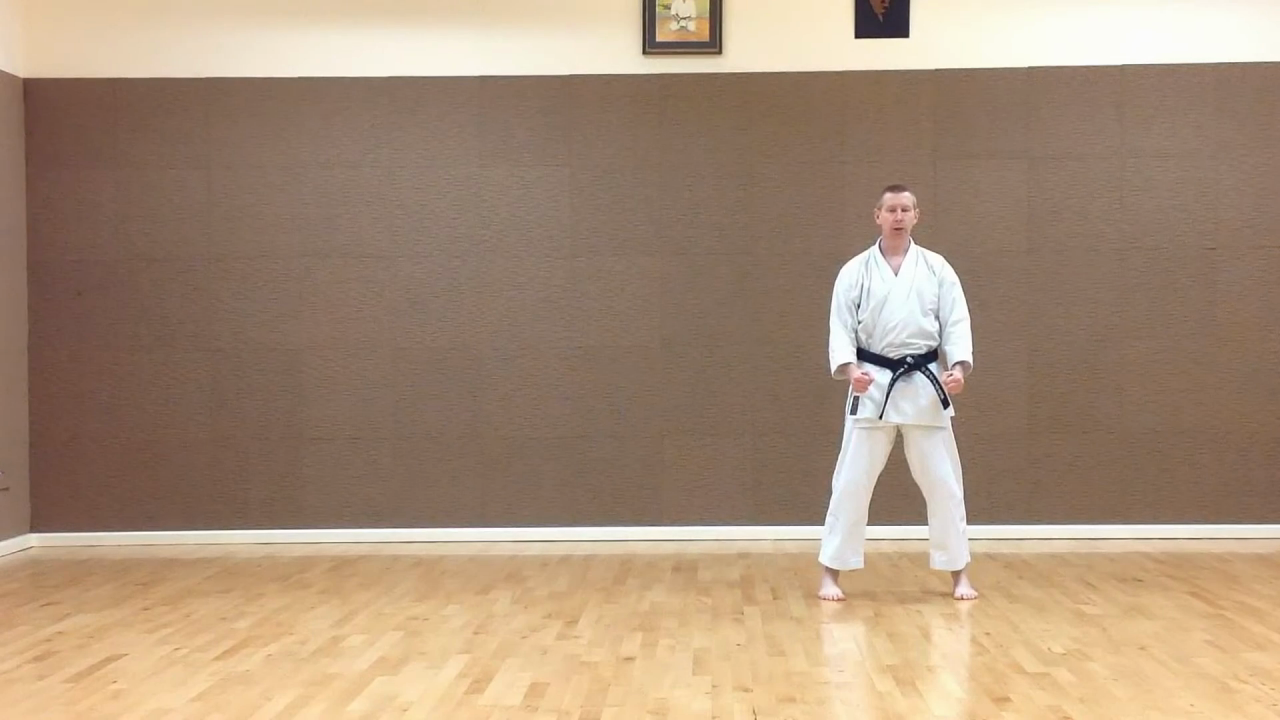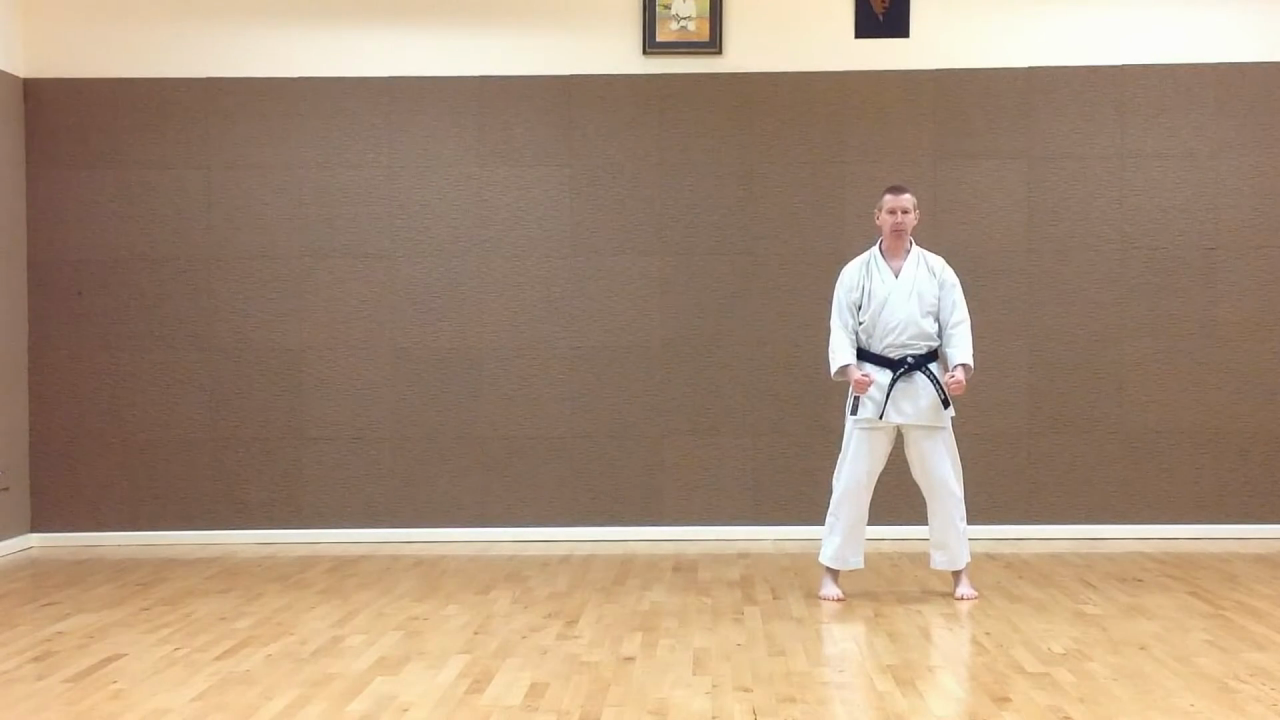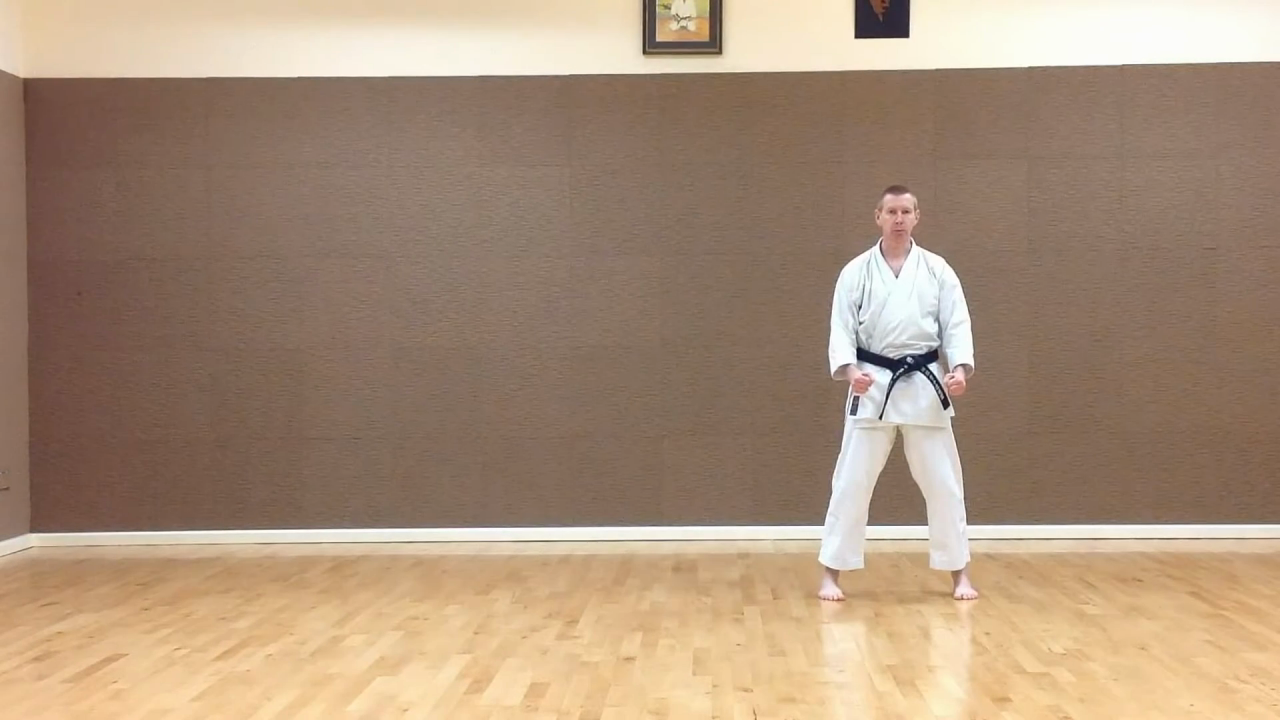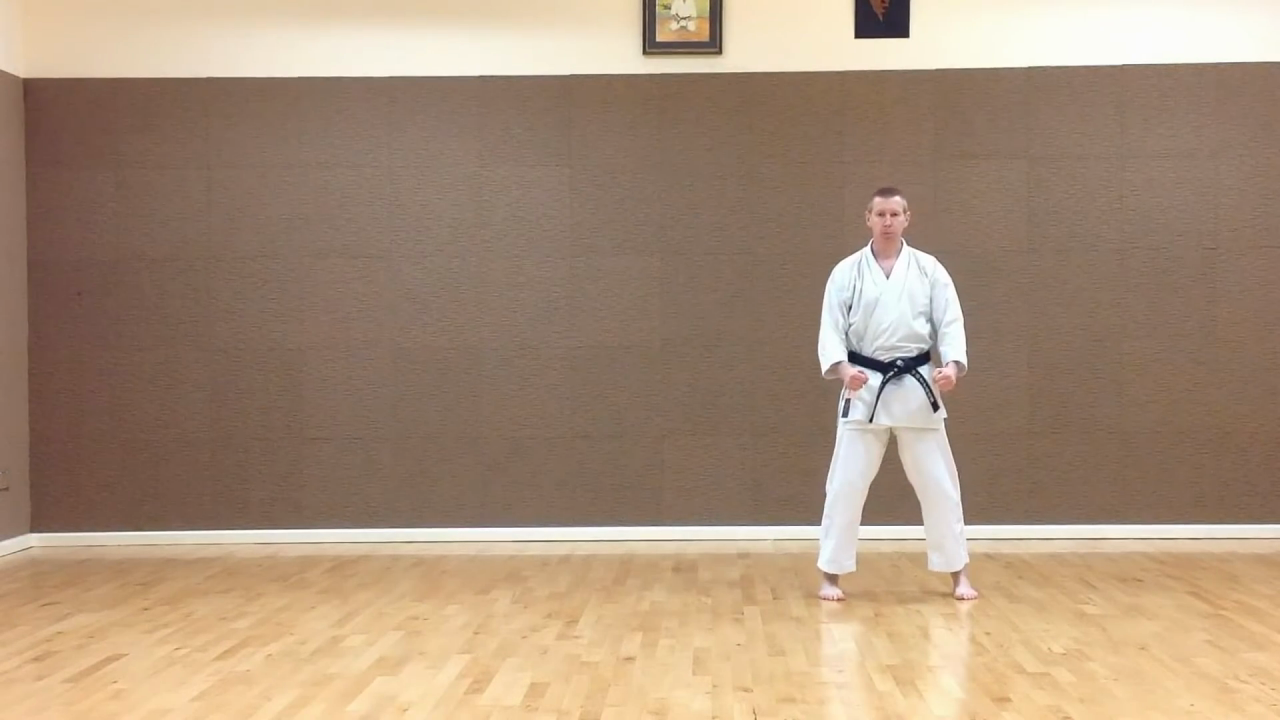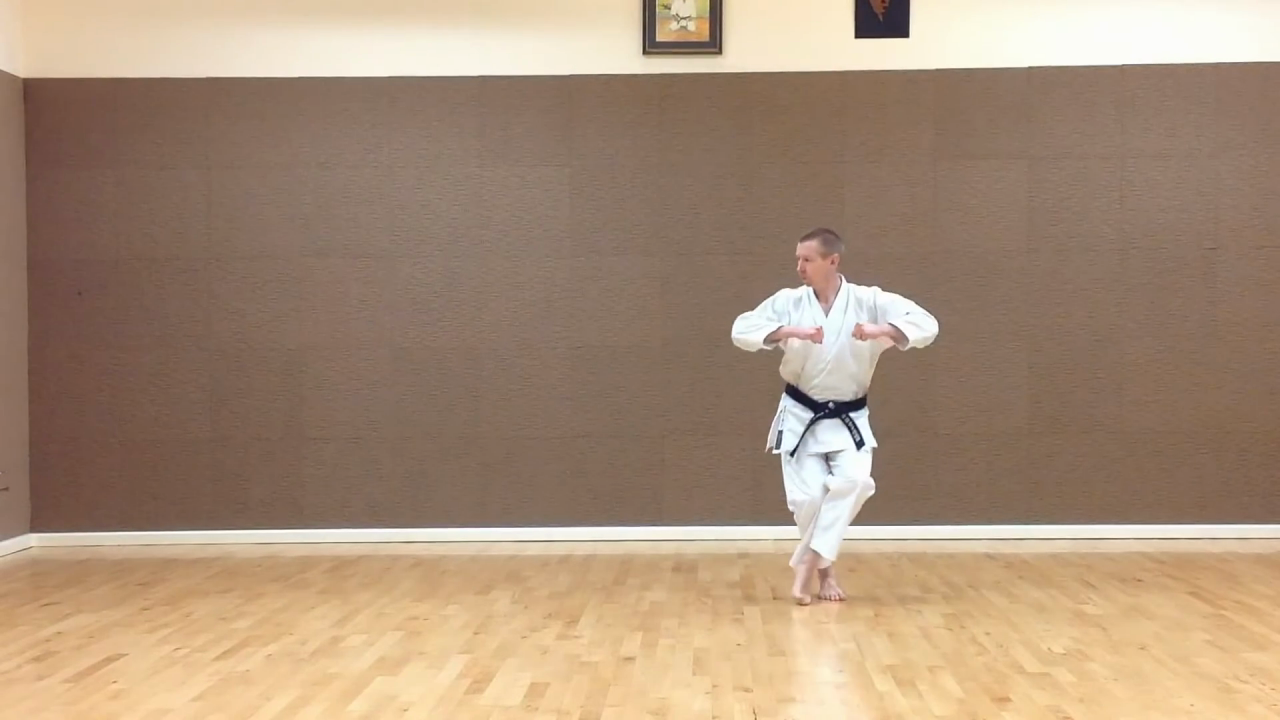
dt=1s
person 1, frame 1
left shoulder: (937, 267)
right shoulder: (855, 270)
left elbow: (956, 322)
right elbow: (841, 328)
left wrist: (959, 366)
right wrist: (850, 369)
left hip: (925, 385)
right hip: (873, 385)
left knee: (944, 483)
right knee: (852, 482)
left ankle: (959, 573)
right ankle: (831, 573)
person 1, frame 2
left shoulder: (937, 269)
right shoulder: (856, 271)
left elbow: (956, 324)
right elbow: (841, 329)
left wrist: (960, 368)
right wrist: (850, 371)
left hip: (925, 385)
right hip: (873, 385)
left knee: (944, 482)
right knee: (852, 481)
left ankle: (959, 573)
right ankle: (831, 573)
person 1, frame 3
left shoulder: (937, 269)
right shoulder: (856, 271)
left elbow: (956, 325)
right elbow: (842, 329)
left wrist: (960, 368)
right wrist: (850, 370)
left hip: (924, 385)
right hip: (873, 385)
left knee: (943, 483)
right knee: (852, 482)
left ankle: (959, 573)
right ankle: (831, 573)
person 1, frame 4
left shoulder: (928, 268)
right shoulder: (847, 271)
left elbow: (950, 323)
right elbow: (830, 329)
left wrist: (952, 365)
right wrist: (842, 368)
left hip: (916, 386)
right hip: (865, 387)
left knee: (938, 483)
right knee: (846, 483)
left ankle: (958, 573)
right ankle: (831, 574)
person 1, frame 5
left shoulder: (870, 301)
right shoulder: (789, 301)
left elbow: (926, 324)
right elbow: (742, 329)
left wrist: (882, 330)
right wrist: (789, 331)
left hip: (848, 420)
right hip: (799, 418)
left knee: (852, 482)
right knee: (808, 496)
left ankle: (807, 564)
right ankle: (824, 571)
